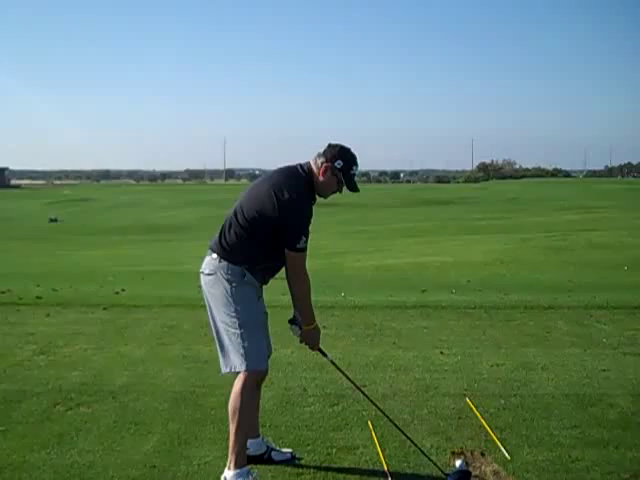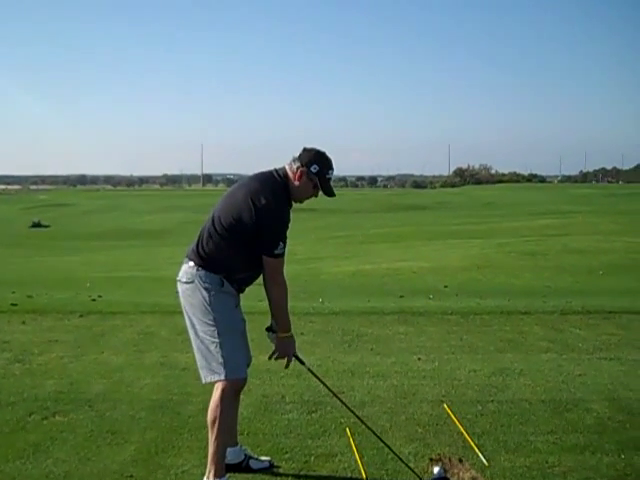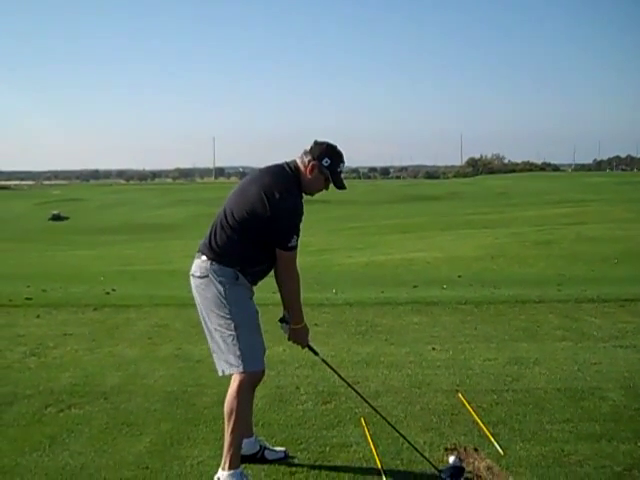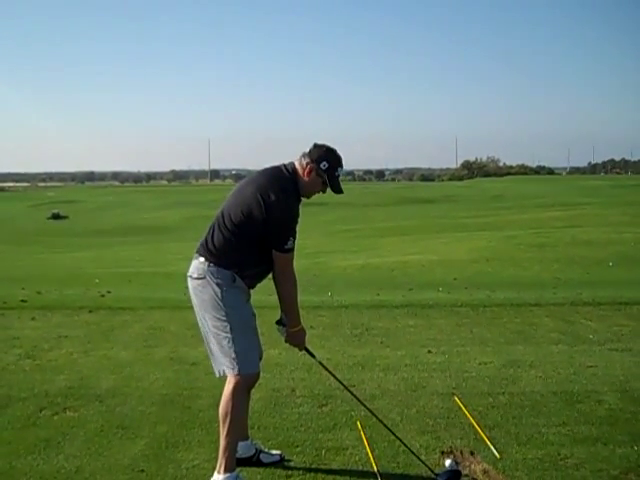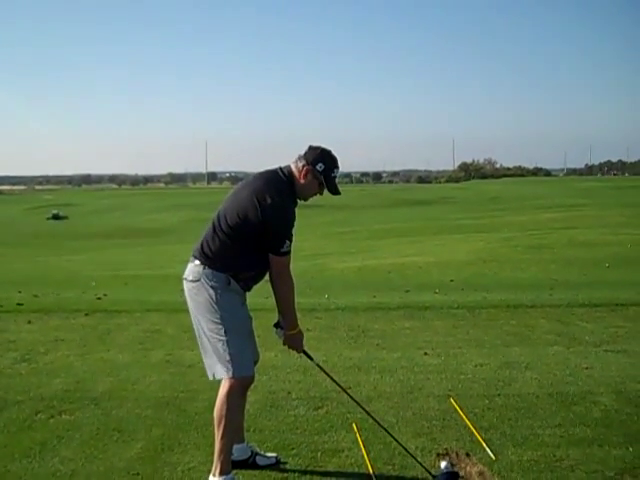
dt=1s
person 1, frame 1
left shoulder: (290, 180)
right shoulder: (296, 197)
left elbow: (290, 262)
right elbow: (296, 271)
left wrist: (299, 313)
right wrist: (309, 323)
left hip: (240, 274)
right hip: (230, 276)
left knee: (256, 365)
right knee: (251, 371)
left ankle: (253, 445)
person 1, frame 2
left shoulder: (265, 185)
right shoulder: (272, 203)
left elbow: (267, 270)
right elbow: (274, 279)
left wrist: (278, 324)
right wrist: (285, 332)
left hip: (217, 283)
right hip: (207, 285)
left knee: (235, 373)
right knee: (229, 379)
left ankle: (231, 452)
person 1, frame 3
left shoulder: (275, 178)
right shoulder: (286, 197)
left elbow: (278, 261)
right elbow: (287, 270)
left wrist: (289, 313)
right wrist: (298, 322)
left hip: (224, 273)
right hip: (221, 277)
left knee: (250, 365)
right knee: (248, 371)
left ankle: (247, 443)
person 1, frame 4
left shoulder: (273, 180)
right shoulder: (282, 198)
left elbow: (275, 262)
right elbow: (284, 272)
left wrist: (287, 316)
right wrist: (294, 324)
left hip: (221, 276)
right hip: (218, 280)
left knee: (247, 367)
right knee: (243, 373)
left ankle: (242, 446)
person 1, frame 5
left shoulder: (269, 183)
right shoulder: (278, 202)
right elbow: (280, 274)
right wrist: (292, 327)
left hip: (219, 279)
right hip: (214, 283)
left knee: (243, 369)
right knee: (237, 375)
left ankle: (237, 450)
